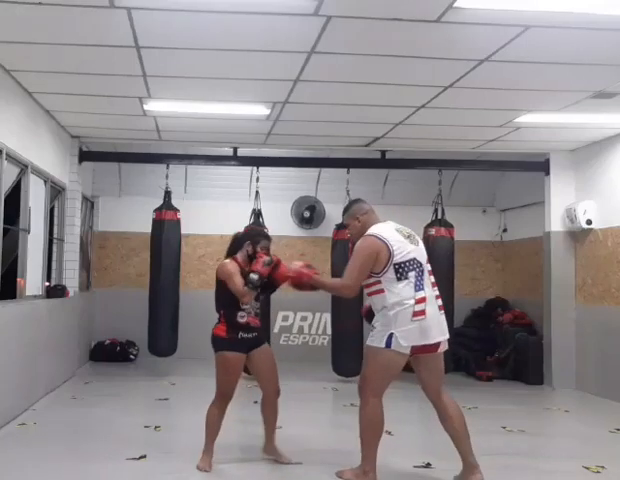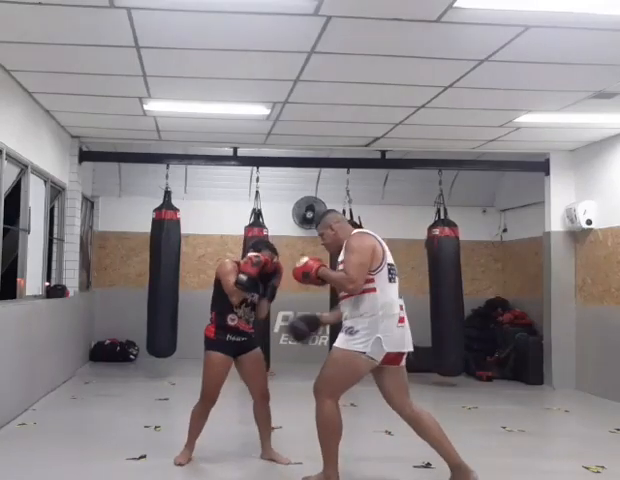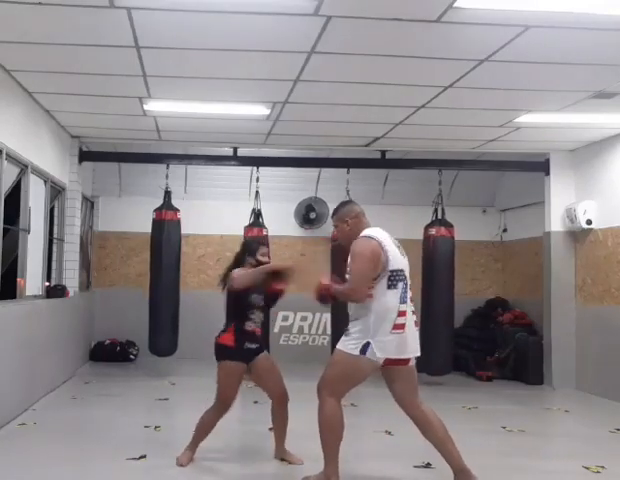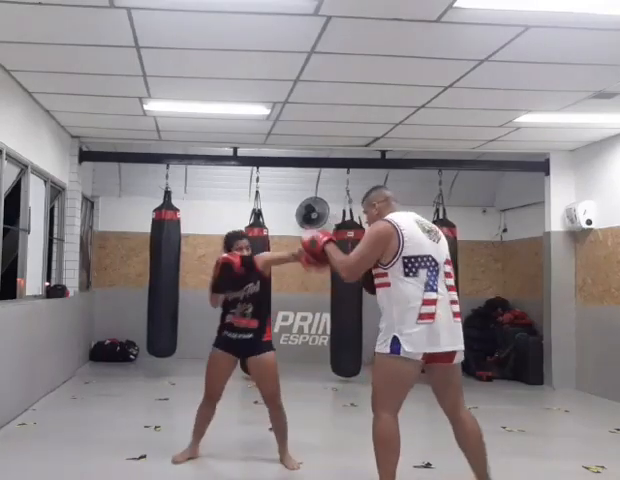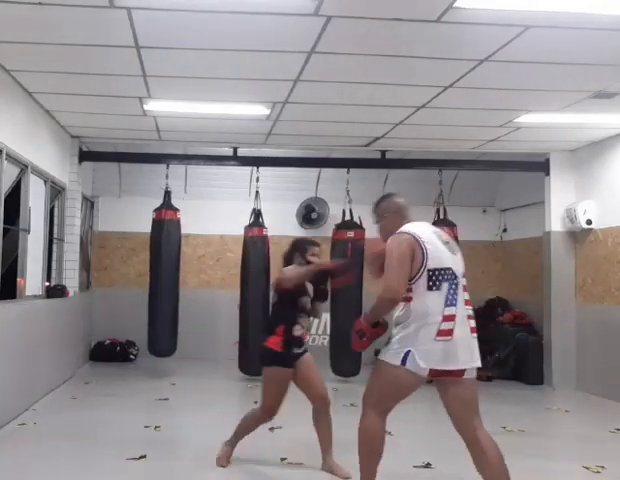
dt=1s
person 1, frame 1
left shoulder: (370, 241)
right shoulder: (407, 234)
left elbow: (348, 288)
left wrist: (310, 277)
left hip: (398, 325)
right hip: (431, 322)
left knee: (369, 393)
right knee: (438, 395)
person 1, frame 2
left shoulder: (358, 239)
right shoulder: (353, 248)
left elbow: (353, 284)
left wrist: (319, 271)
right wrist: (323, 319)
left hip: (370, 331)
right hip: (390, 334)
left knee: (324, 393)
right knee: (404, 406)
person 1, frame 3
left shoulder: (364, 244)
right shoulder: (388, 241)
left elbow: (357, 292)
left wrist: (330, 288)
left hip: (373, 334)
right hip: (401, 334)
left knee: (328, 392)
right knee: (414, 406)
person 1, frame 4
left shoulder: (384, 228)
right shoulder: (431, 229)
left elbow: (348, 271)
left wrist: (325, 243)
left hip: (407, 331)
right hip: (445, 331)
left knee: (384, 410)
right knee: (456, 409)
person 1, frame 5
left shoulder: (402, 239)
right shoulder: (445, 239)
left elbow: (393, 294)
left wrist: (369, 320)
left hip: (418, 343)
right hip: (459, 345)
left knee: (373, 410)
right knee: (473, 430)
person 2, frame 1
left shoulder: (251, 268)
right shoulder: (228, 266)
right elbow: (244, 297)
left wrist: (270, 281)
right wrist: (258, 273)
left hip: (254, 336)
right hip: (230, 338)
left knee: (272, 391)
right knee: (223, 397)
left ankle: (270, 445)
right ankle: (207, 453)
person 2, frame 2
left shoulder: (258, 279)
right shoulder: (228, 266)
left elbow: (261, 314)
right elbow: (234, 296)
left wrist: (271, 286)
right wrist: (249, 272)
left hip: (247, 340)
right hip: (220, 338)
left knee: (262, 396)
right knee: (208, 398)
left ankle: (267, 449)
right ankle: (188, 449)
person 2, frame 3
left shoulder: (262, 279)
right shoulder: (238, 274)
right elbow: (238, 283)
left wrist: (273, 294)
right wrist: (271, 270)
left hip: (254, 346)
right hip: (233, 346)
left knee: (281, 397)
right knee: (222, 405)
left ankle: (281, 449)
right ankle: (190, 449)
person 2, frame 4
left shoulder: (260, 262)
right shoulder: (221, 270)
left elbow: (285, 257)
right elbow: (215, 302)
left wrist: (298, 255)
right wrist: (222, 274)
left hip: (258, 340)
right hip: (227, 339)
left knee: (273, 400)
right knee: (210, 397)
left ankle: (284, 452)
right ankle: (193, 446)
person 2, frame 5
left shoulder: (305, 282)
right shoulder: (289, 275)
left elbow: (314, 312)
left wrist: (321, 286)
right wrist: (324, 267)
left hip: (297, 350)
right hip: (278, 351)
left knee: (322, 400)
right knee: (268, 411)
left ankle: (328, 460)
right ankle: (229, 445)
